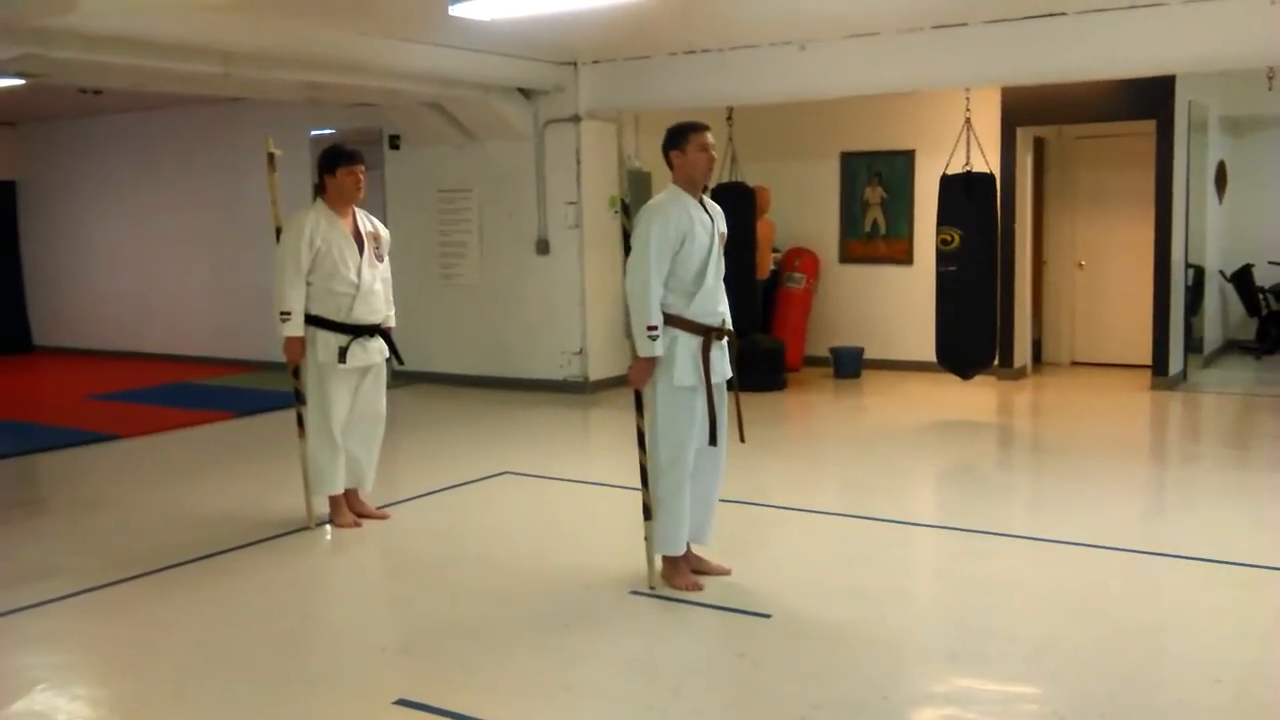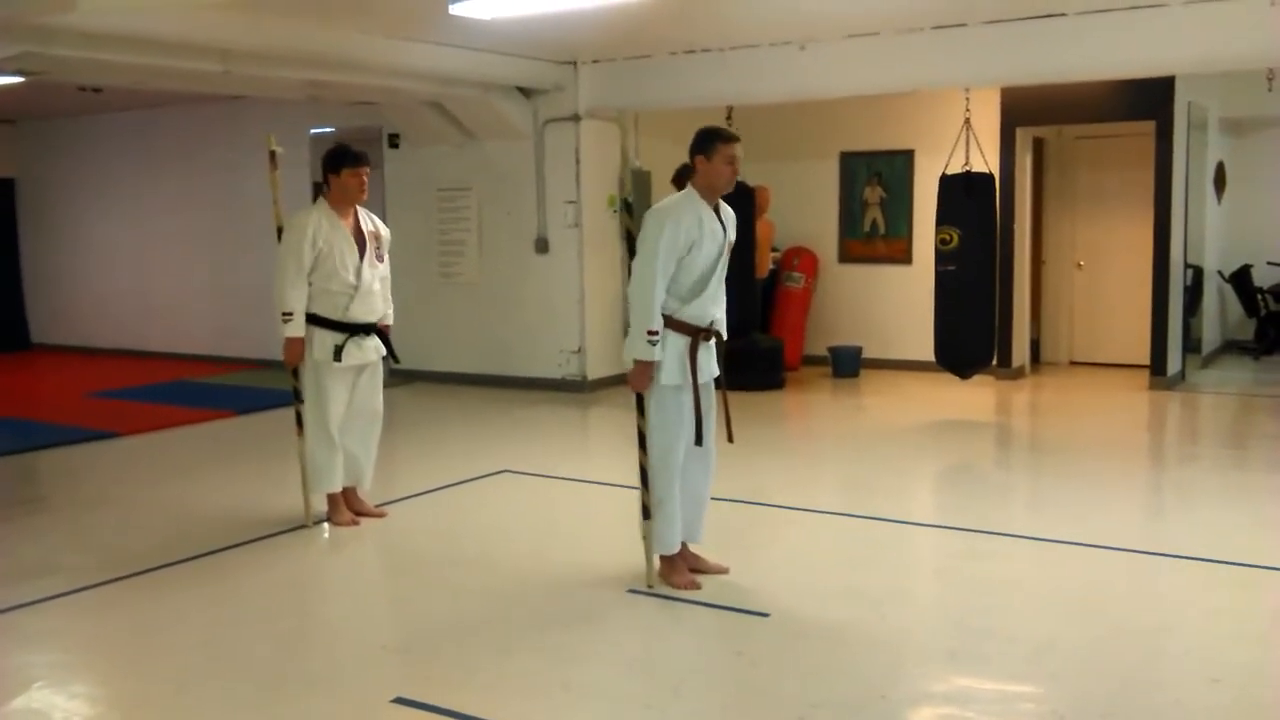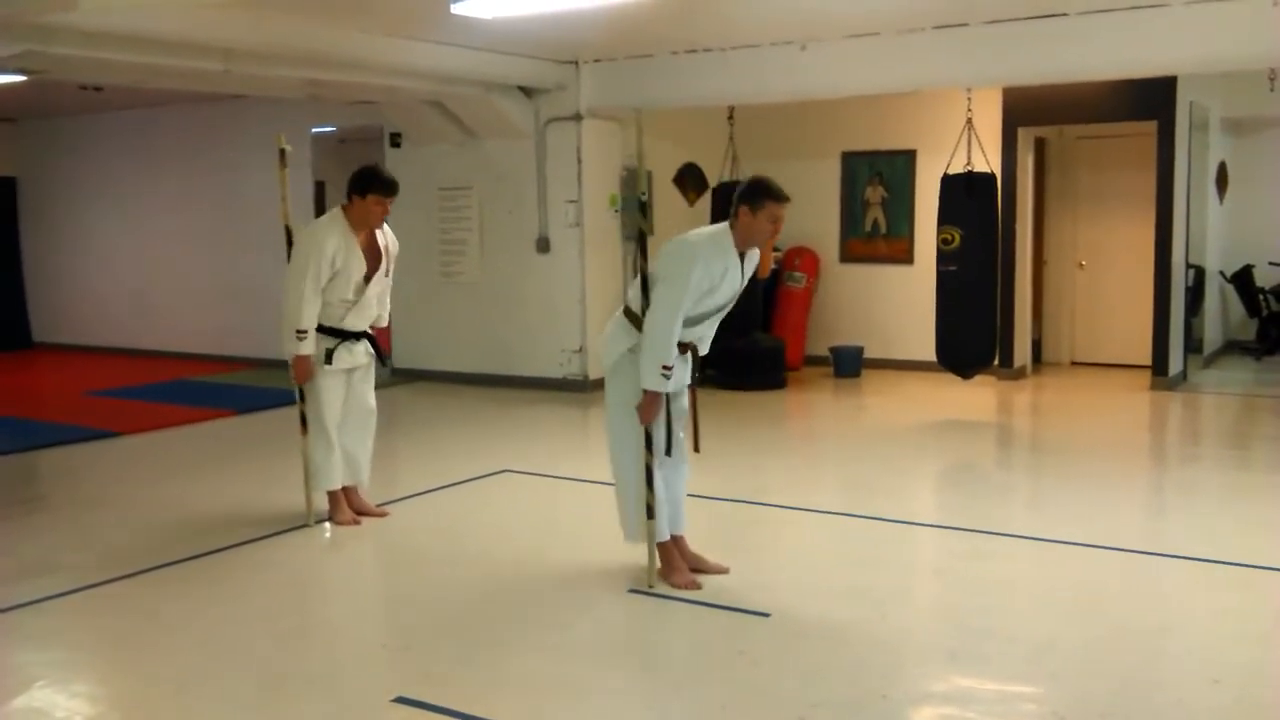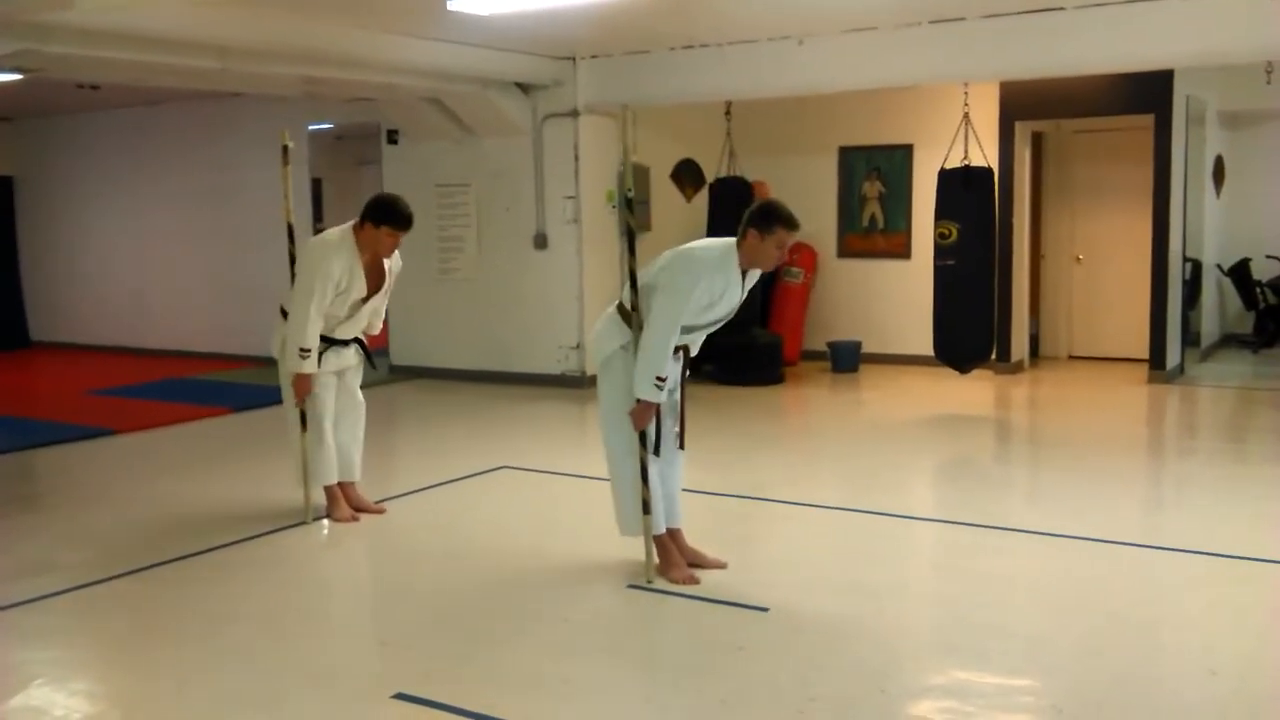
dt=0.3s
person 1, frame 1
left shoulder: (715, 212)
right shoulder: (661, 213)
right elbow: (643, 286)
right wrist: (646, 354)
left hip: (711, 346)
right hip: (676, 348)
left knee: (707, 452)
right knee: (675, 454)
left ankle: (687, 549)
right ankle: (671, 558)
person 1, frame 2
left shoulder: (726, 217)
right shoulder: (671, 216)
right elbow: (645, 288)
left wrist: (714, 337)
right wrist: (644, 359)
left hip: (699, 347)
right hip: (662, 347)
left knee: (697, 452)
right knee: (664, 453)
left ankle: (683, 547)
right ankle: (668, 557)
person 1, frame 3
left shoulder: (750, 254)
right shoulder: (696, 253)
right elbow: (662, 322)
left wrist: (691, 356)
right wrist: (653, 391)
left hip: (675, 351)
right hip: (637, 347)
left knee: (671, 448)
right knee: (641, 450)
left ankle: (678, 545)
right ankle: (668, 555)
person 1, frame 4
left shoulder: (749, 268)
right shoulder: (699, 267)
right elbow: (658, 334)
left wrist: (682, 360)
right wrist: (647, 400)
left hip: (666, 348)
right hip: (628, 344)
left knee: (666, 444)
right knee: (635, 446)
left ankle: (676, 540)
right ankle: (665, 551)
person 2, frame 1
left shoulder: (374, 227)
right shoulder: (306, 225)
right elbow: (291, 282)
left wrist: (388, 325)
right wrist: (293, 335)
left hip: (369, 341)
right hip: (329, 341)
left knee: (367, 419)
right knee: (328, 421)
left ankle: (355, 495)
right ankle: (336, 502)
person 2, frame 2
left shoulder: (375, 226)
right shoulder: (308, 224)
right elbow: (291, 281)
left wrist: (385, 322)
right wrist: (293, 335)
left hip: (366, 339)
right hip: (325, 339)
left knee: (366, 416)
right knee: (326, 419)
left ankle: (353, 493)
right ankle: (335, 501)
person 2, frame 3
left shoulder: (385, 237)
right shoulder: (322, 237)
right elbow: (303, 297)
left wrist: (378, 326)
right wrist: (302, 352)
left hip: (358, 342)
right hip: (322, 342)
left knee: (360, 414)
right knee: (325, 418)
left ankle: (353, 492)
right ankle: (335, 499)
person 2, frame 4
left shoulder: (389, 259)
right shoulder: (328, 254)
right elbow: (306, 315)
left wrist: (369, 333)
right wrist: (304, 369)
left hip: (347, 343)
right hip: (307, 343)
left knee: (350, 412)
right knee: (318, 415)
left ankle: (349, 489)
right ankle: (334, 497)
